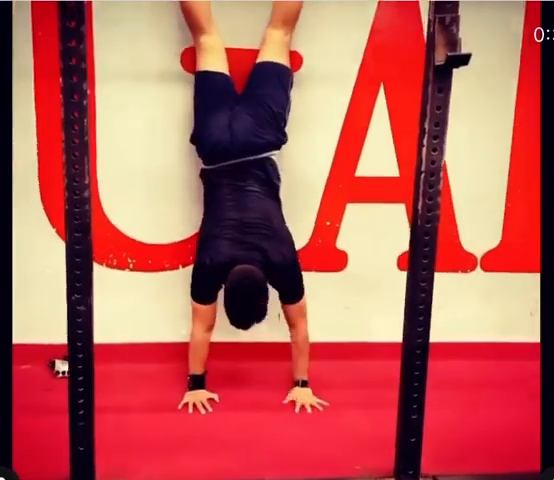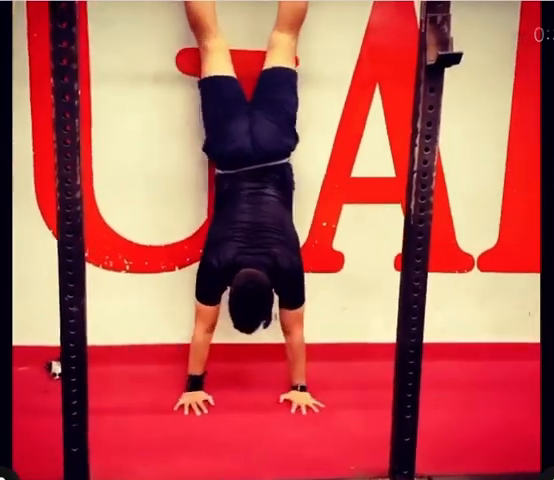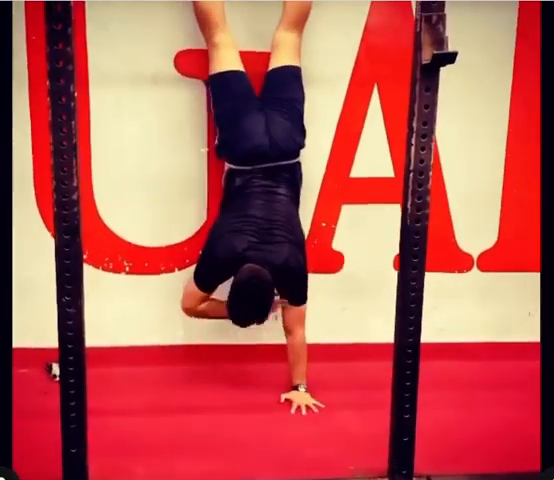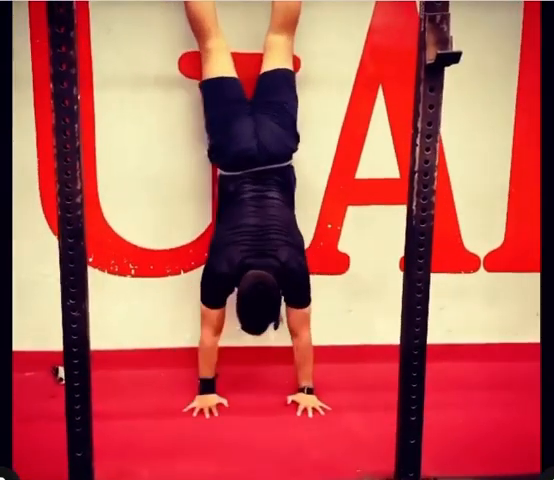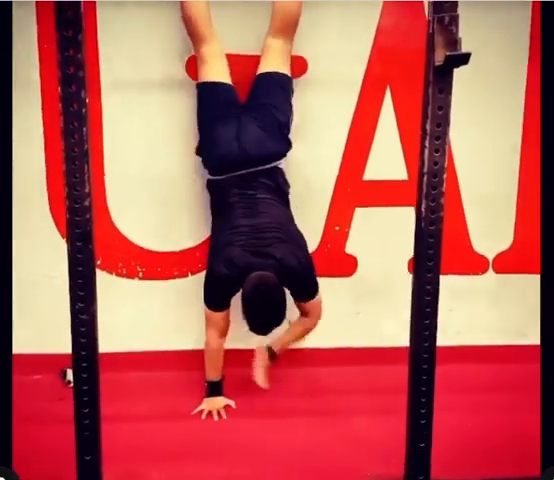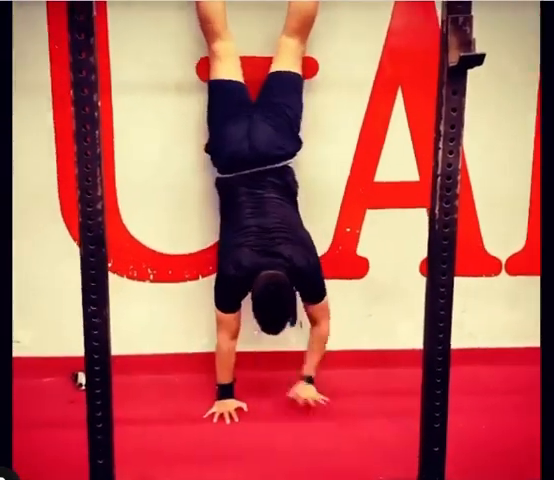
dt=0.2s
person 1, frame 1
left shoulder: (282, 259)
right shoulder: (210, 260)
left elbow: (288, 324)
right elbow: (201, 327)
left wrist: (302, 384)
right wrist: (195, 386)
left hip: (255, 142)
right hip: (221, 146)
right knee: (207, 39)
person 1, frame 2
left shoulder: (287, 264)
right shoulder: (217, 261)
left elbow: (294, 332)
right elbow: (202, 329)
left wrist: (300, 387)
right wrist: (192, 386)
left hip: (270, 145)
right hip: (235, 152)
left knee: (283, 38)
right knee: (212, 42)
person 1, frame 3
left shoulder: (290, 261)
right shoulder: (220, 252)
left elbow: (295, 330)
left wrist: (300, 387)
left hip: (279, 145)
right hip: (245, 145)
left knee: (287, 36)
right knee: (219, 39)
person 1, frame 4
left shoulder: (292, 264)
right shoulder: (221, 265)
left elbow: (301, 333)
right elbow: (209, 332)
left wrist: (308, 388)
right wrist: (207, 389)
left hip: (271, 151)
right hip: (237, 152)
left knee: (278, 38)
right knee: (212, 43)
person 1, frame 5
left shoulder: (295, 261)
right shoulder: (223, 268)
left elbow: (313, 314)
right elbow: (215, 334)
left wrist: (271, 351)
right wrist: (212, 391)
left hip: (261, 151)
right hip: (226, 155)
left knee: (277, 41)
right knee: (207, 47)
person 1, frame 6
left shoulder: (305, 262)
right shoulder: (233, 269)
right elbow: (226, 337)
left wrist: (307, 379)
right wrist: (223, 393)
left hip: (271, 149)
right hip: (236, 154)
left knee: (291, 40)
right knee: (221, 44)
